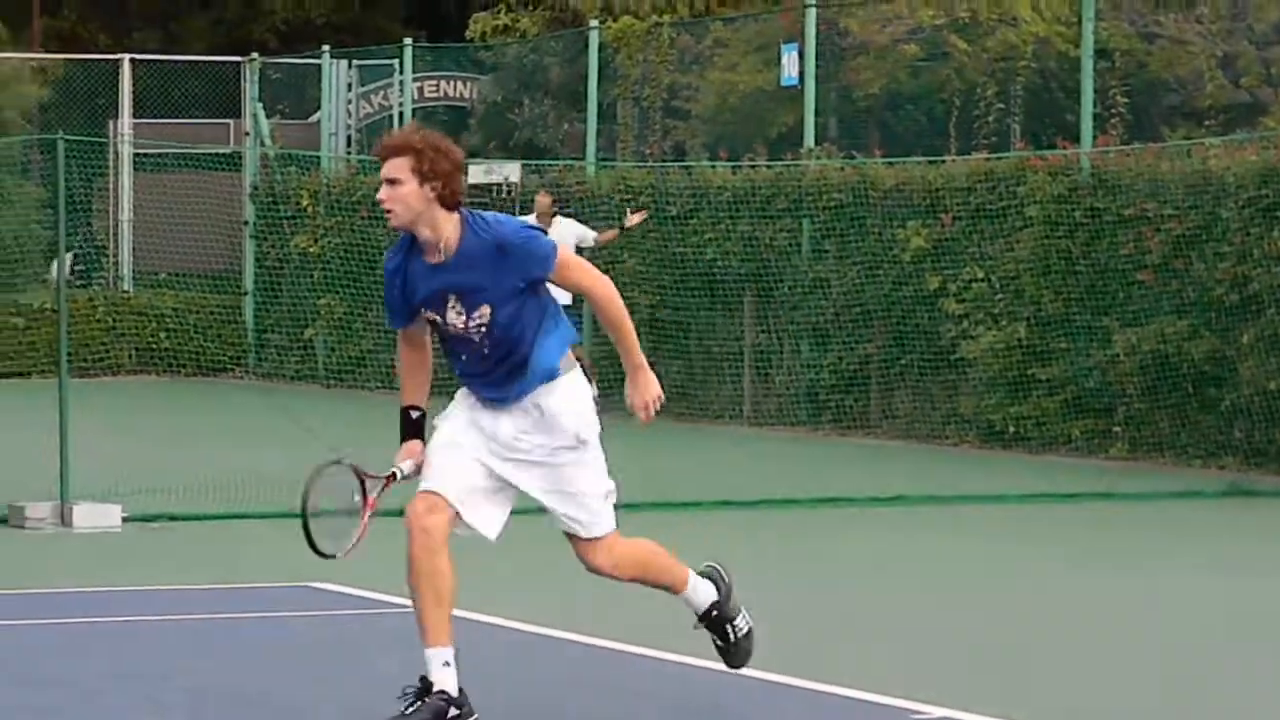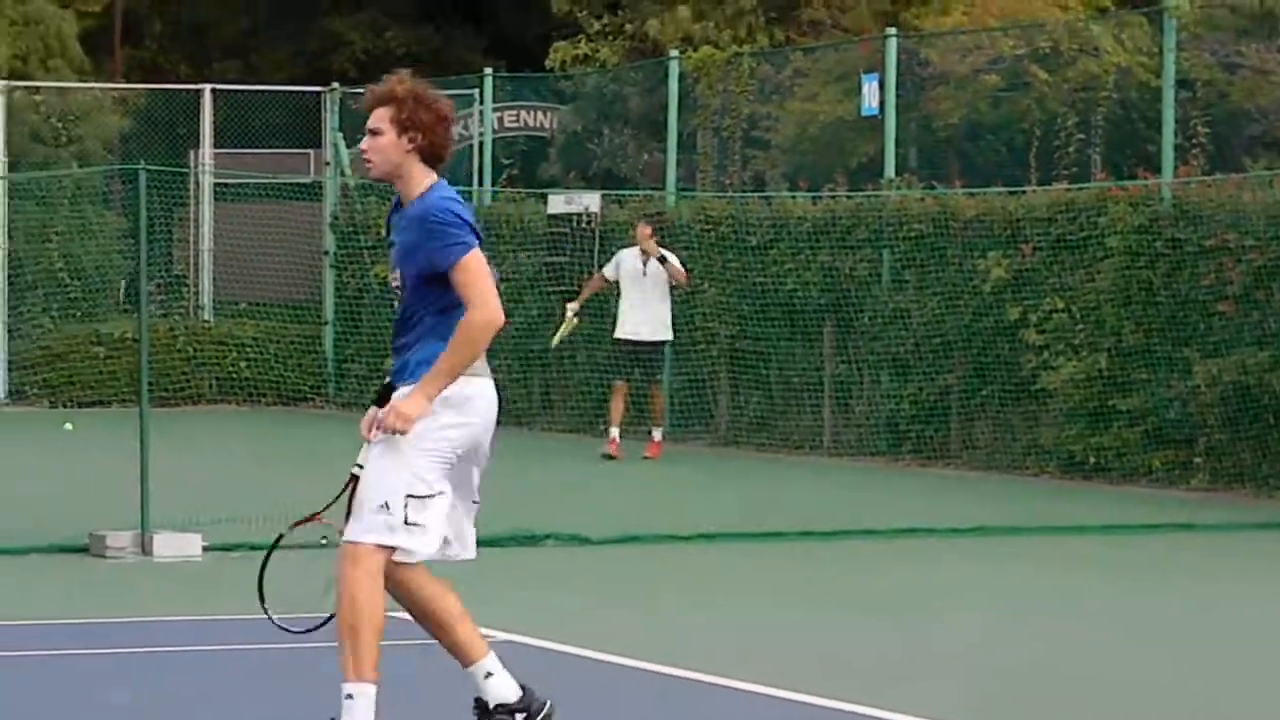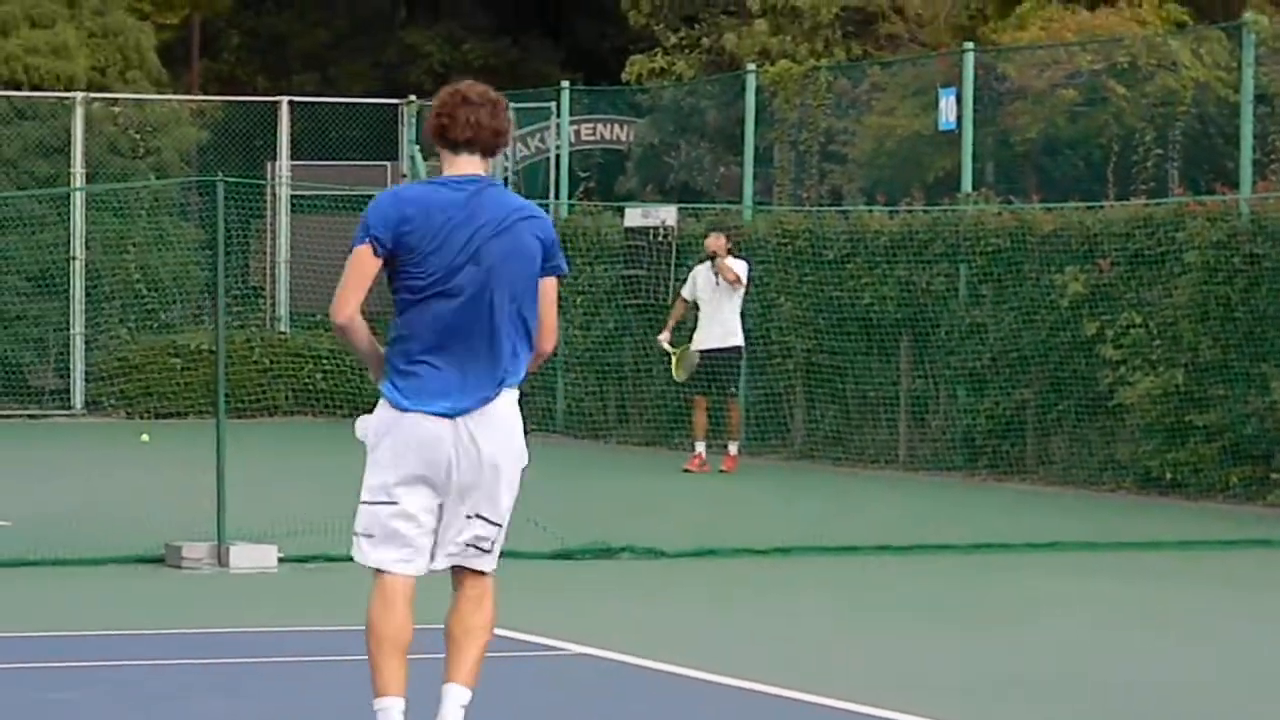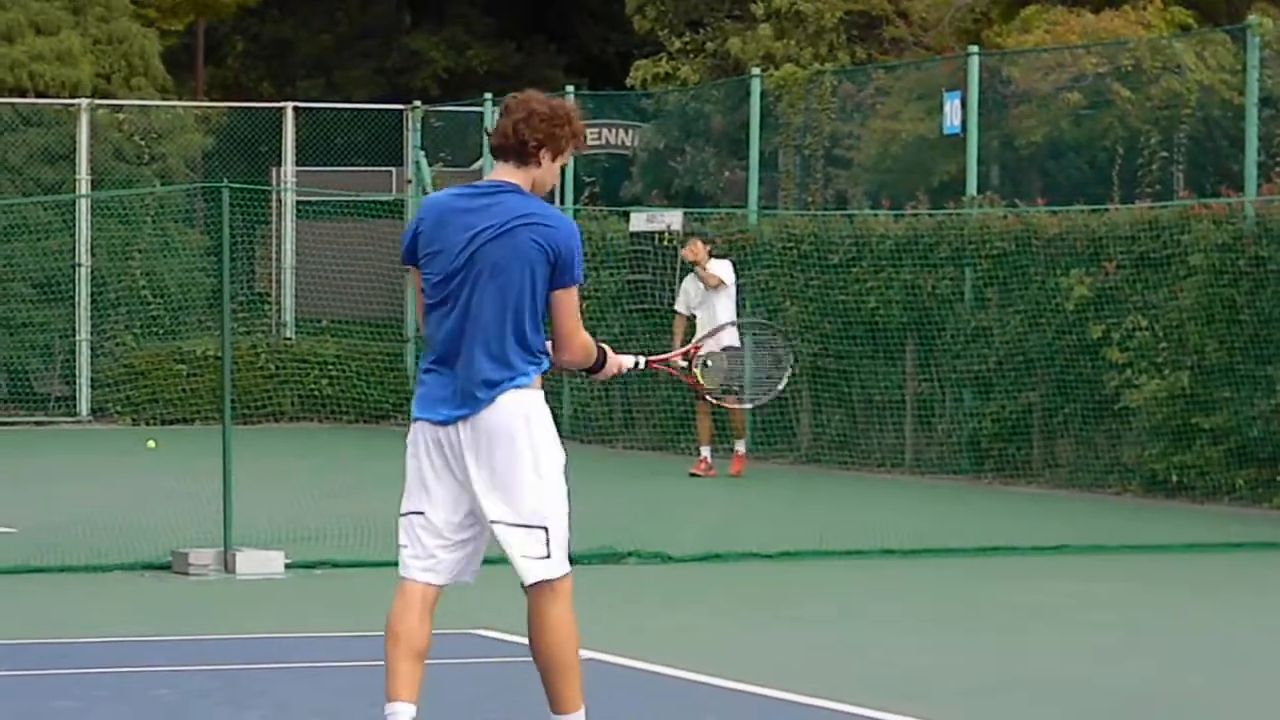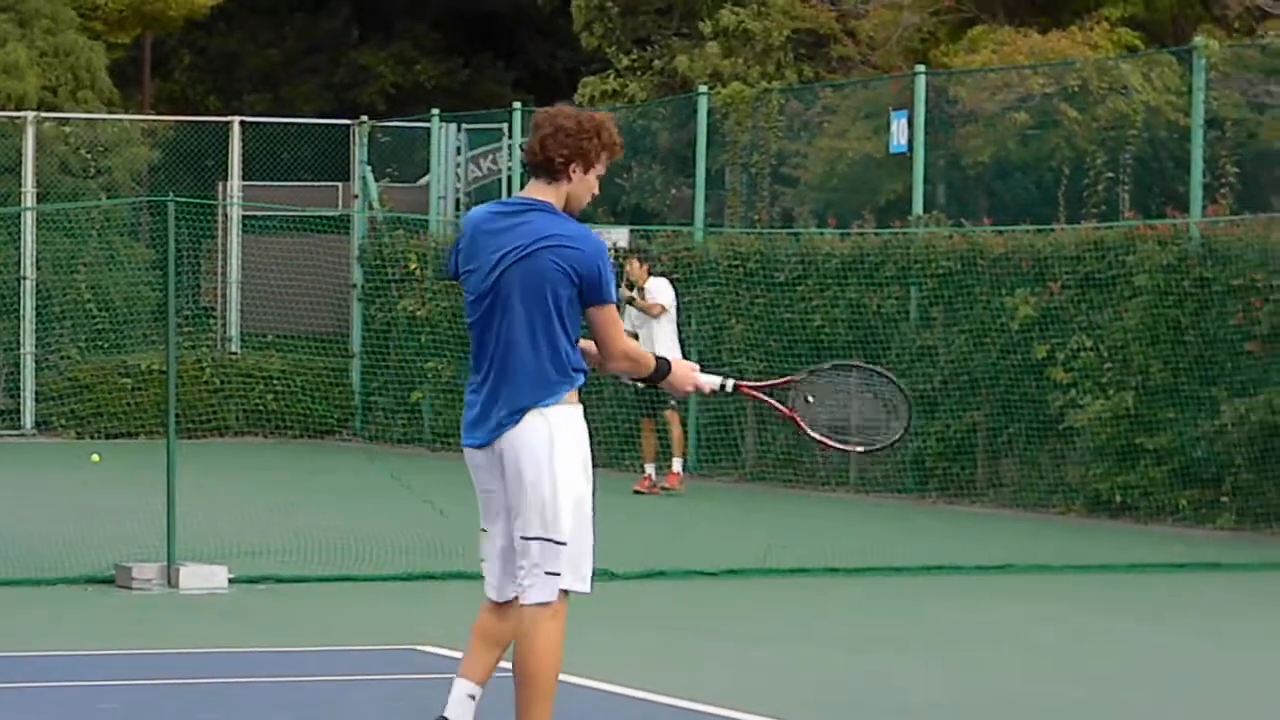
dt=0.4s
person 1, frame 1
left shoulder: (506, 239)
right shoulder: (400, 266)
left elbow: (596, 287)
right elbow: (413, 345)
left wrist: (638, 371)
right wrist: (412, 428)
left hip: (550, 401)
right hip: (479, 407)
left knee: (600, 554)
right knee: (423, 520)
left ankle: (708, 595)
person 1, frame 2
left shoulder: (437, 213)
right shoulder: (407, 215)
left elbow: (486, 313)
left wrist: (420, 397)
right wrist: (388, 399)
left hip: (446, 402)
right hip: (436, 402)
left knee: (362, 555)
right knee: (404, 568)
person 1, frame 3
left shoulder: (395, 206)
right shoulder: (535, 224)
left elbow: (345, 312)
right elbow: (544, 342)
left wrist: (380, 360)
left hip: (410, 411)
right hip: (493, 418)
left knee: (393, 578)
right knee: (475, 577)
person 1, frame 4
left shoulder: (431, 213)
right shoulder: (554, 230)
right elbow: (571, 349)
right wrist: (604, 361)
left hip: (436, 414)
right hip: (510, 412)
left knee: (418, 581)
right knee: (549, 583)
person 1, frame 5
left shoulder: (475, 226)
right shoulder: (581, 248)
right elbow: (616, 356)
right wrist: (667, 372)
left hip: (484, 428)
right hip: (545, 426)
left knee: (508, 590)
right knee: (543, 598)
person 2, frame 1
left shoulder: (570, 226)
left elbow: (598, 239)
left wrist: (624, 227)
left hip: (561, 300)
left knee: (574, 349)
left ankle: (591, 388)
person 2, frame 2
left shoulder: (667, 258)
right shoulder: (623, 256)
left elbow: (683, 281)
right elbow: (600, 278)
left wrist: (659, 256)
right wrist: (578, 302)
left hip: (655, 335)
right hip: (626, 334)
left knee: (655, 387)
right knee: (619, 386)
left ankle: (656, 439)
right ankle: (613, 440)
person 2, frame 3
left shoulder: (739, 265)
right shoulder: (698, 272)
left elbow: (731, 278)
right elbow: (683, 300)
left wrist: (715, 255)
right wrist: (668, 329)
left hip: (728, 344)
right hip: (701, 345)
left knee: (731, 399)
right knee: (699, 400)
left ankle: (732, 453)
right ankle: (699, 455)
person 2, frame 4
left shoulder: (724, 265)
right shoulder: (687, 282)
left elbow: (712, 282)
right elbow: (681, 316)
left wrist: (694, 264)
right wrist: (676, 349)
left hip: (726, 345)
right hip: (702, 349)
right knee: (702, 405)
left ankle: (740, 451)
right ankle: (705, 459)
person 2, frame 5
left shoulder: (661, 284)
right shoulder: (632, 299)
left elbow: (656, 311)
left wrist: (630, 299)
left knee: (670, 414)
right knee: (646, 423)
left ankle: (676, 472)
right ankle: (649, 477)
